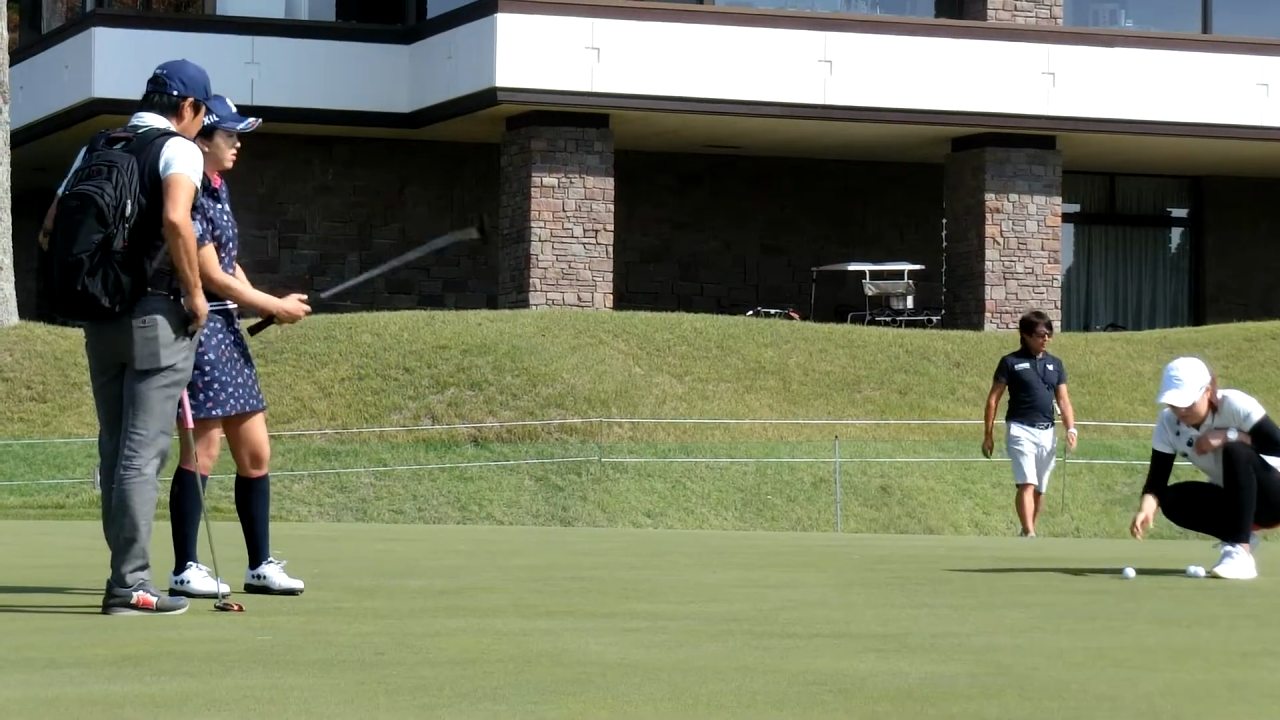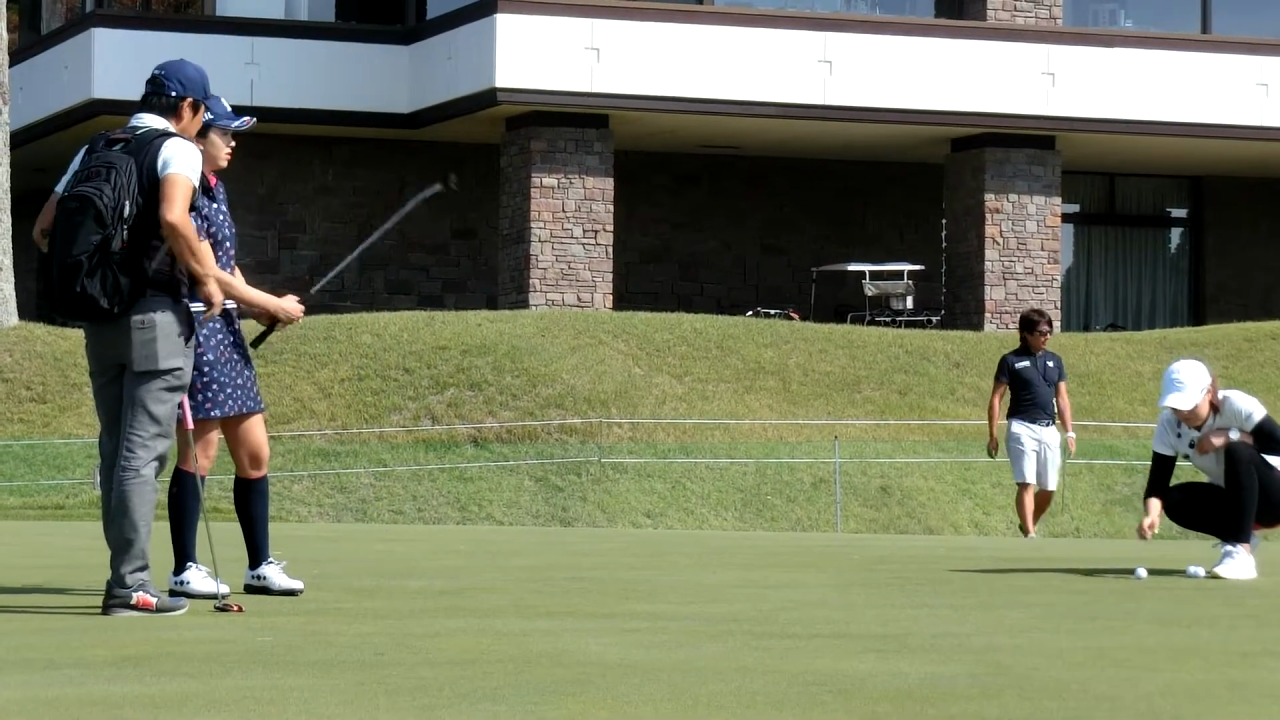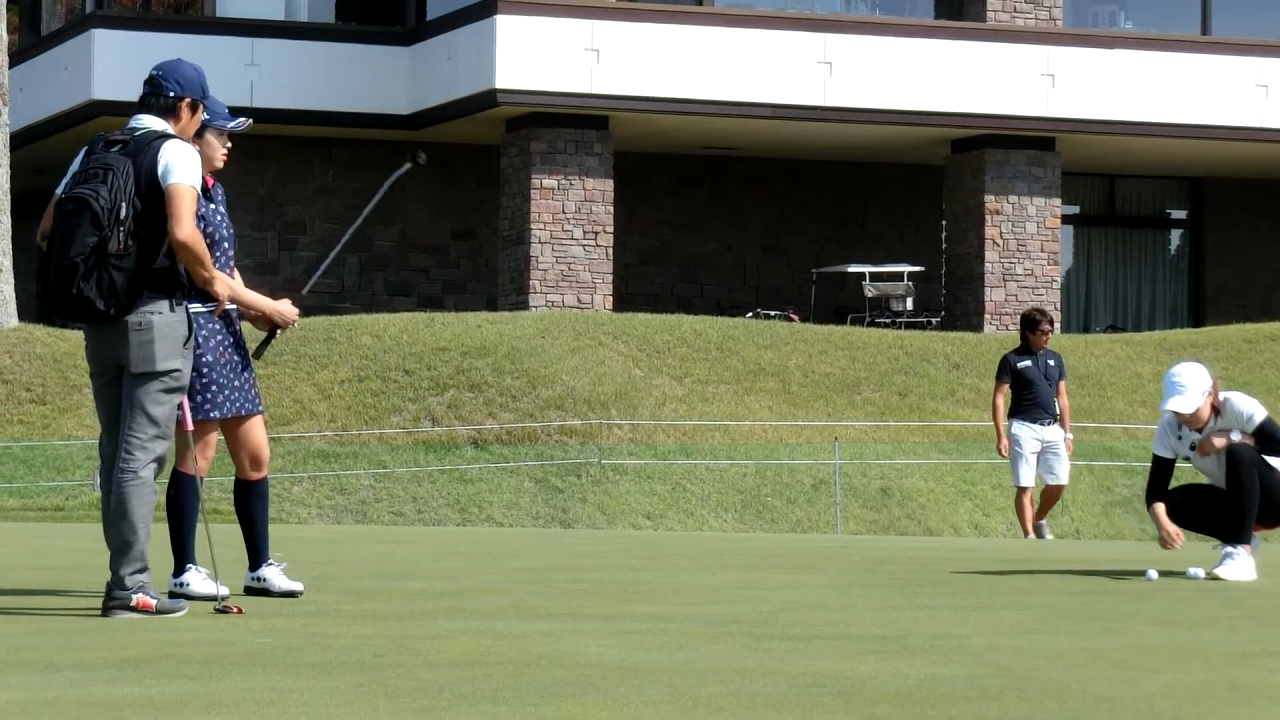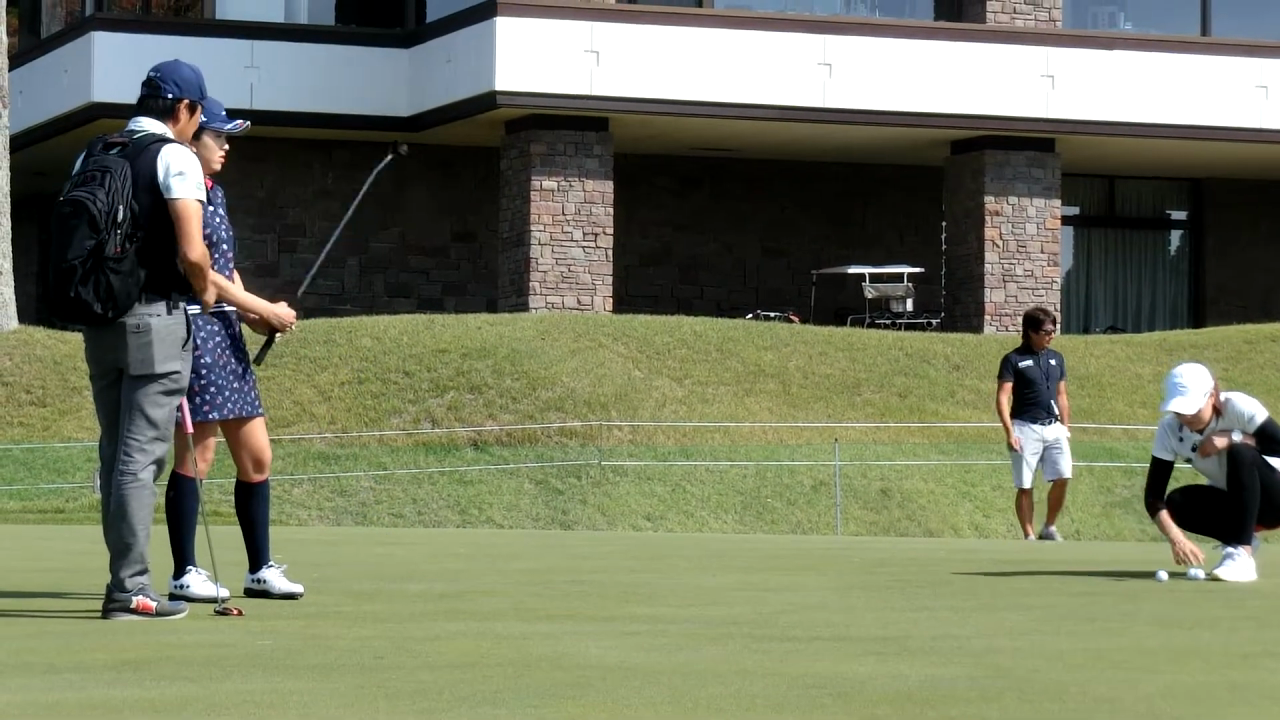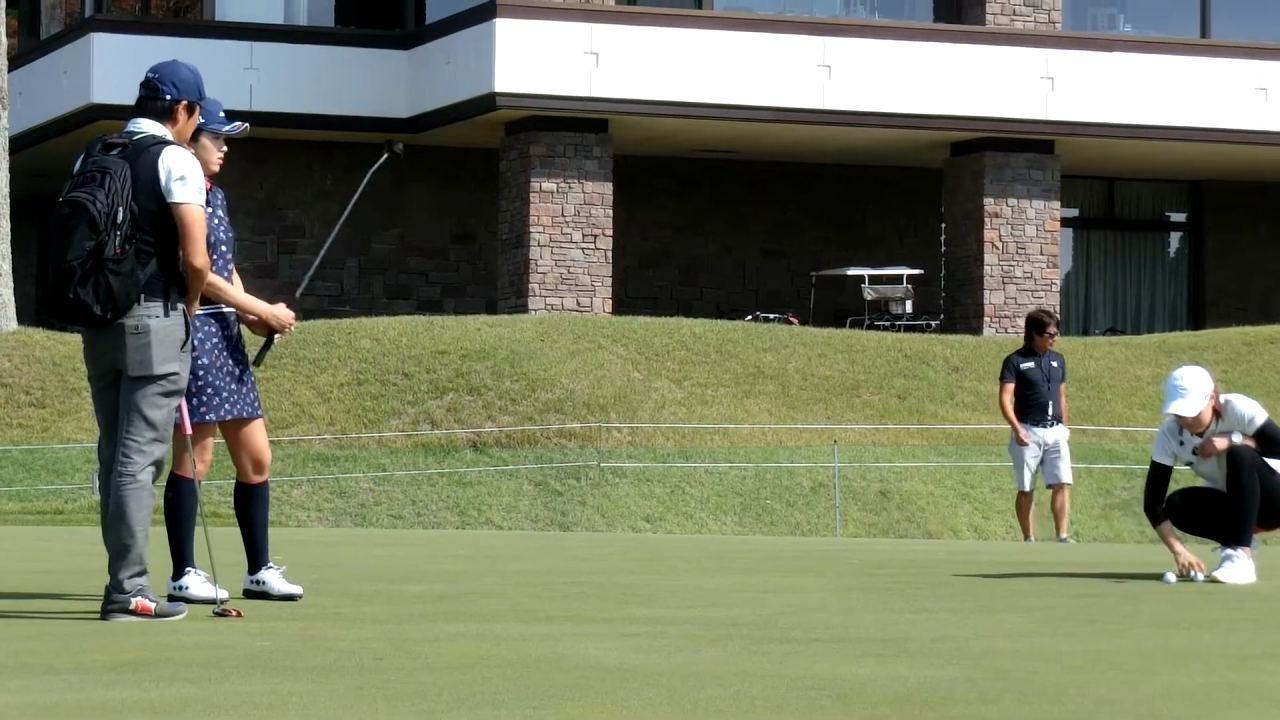
dt=0.1s
person 1, frame 1
left shoulder: (96, 151)
right shoulder: (179, 148)
left elbow: (50, 232)
right elbow: (175, 219)
right wrist: (194, 292)
left hip: (101, 315)
right hip: (155, 315)
left knee: (116, 448)
right knee: (142, 452)
left ankle: (124, 573)
right ankle: (130, 583)
person 1, frame 2
left shoulder: (93, 151)
right shoulder: (176, 149)
left elbow: (44, 229)
right elbow: (173, 218)
right wrist: (207, 278)
left hip: (101, 316)
right hip: (155, 314)
left knee: (116, 449)
right knee: (142, 452)
left ankle: (127, 574)
right ankle: (129, 585)
person 1, frame 3
left shoulder: (94, 152)
right shoulder: (175, 151)
left elbow: (48, 233)
right elbow: (182, 233)
right wrist: (213, 281)
left hip: (101, 318)
right hip: (154, 315)
left knee: (116, 451)
right knee: (140, 454)
left ankle: (125, 576)
right ankle: (128, 586)
person 1, frame 4
left shoulder: (93, 156)
right shoulder: (176, 157)
right elbow: (193, 254)
right wrist: (206, 292)
left hip: (101, 321)
right hip: (155, 318)
left knee: (116, 454)
right knee: (141, 456)
left ankle: (126, 578)
right ankle: (129, 589)
person 1, frame 5
left shoulder: (93, 157)
right shoulder: (176, 158)
right elbow: (195, 259)
right wrist: (191, 304)
left hip: (100, 322)
right hip: (153, 319)
left knee: (115, 455)
right knee: (139, 457)
left ankle: (124, 579)
right ankle: (127, 590)
person 2, frame 1
left shoulder: (219, 189)
right elbow: (211, 276)
left wrist: (266, 304)
right wrist: (276, 305)
left hip: (227, 330)
right hip: (198, 330)
left knee: (256, 454)
right knee: (203, 450)
left ankle: (260, 566)
right ankle: (184, 570)
person 2, frame 2
left shoulder: (217, 191)
left wrist: (258, 308)
right wrist: (272, 304)
left hip: (226, 332)
right hip: (196, 328)
left knee: (255, 454)
right knee: (200, 450)
left ankle: (260, 566)
right ankle: (184, 570)
person 2, frame 3
left shoulder: (215, 191)
left wrist: (256, 311)
right wrist: (267, 306)
left hip: (226, 333)
right hip: (195, 330)
left knee: (255, 456)
right knee: (198, 452)
left ankle: (260, 568)
right ankle: (184, 571)
person 2, frame 4
left shoulder: (216, 195)
left wrist: (255, 315)
right wrist: (266, 309)
left hip: (227, 337)
right hip: (194, 333)
left knee: (256, 457)
right knee: (196, 454)
left ankle: (261, 570)
right ankle: (184, 573)
person 2, frame 5
left shoulder: (216, 196)
right elbow: (203, 279)
left wrist: (253, 316)
right wrist: (265, 310)
left hip: (227, 338)
right hip: (193, 333)
left knee: (256, 459)
right knee: (194, 456)
left ankle: (260, 571)
right ankle: (183, 575)
person 3, frame 1
left shoulder: (1056, 364)
right shoulder: (1011, 362)
left elbow: (1063, 400)
right elbow: (993, 399)
left wrist: (1071, 429)
right wrist: (988, 434)
left hip: (1047, 433)
right hip: (1021, 430)
left knee: (1039, 490)
right knee: (1027, 484)
left ankle: (1027, 532)
right ankle: (1029, 536)
person 3, frame 2
left shoulder: (1055, 361)
right shoulder: (1010, 361)
left elbow: (1063, 398)
right elbow: (996, 399)
left wrist: (1069, 432)
right wrist: (993, 435)
left hip: (1050, 430)
right hip: (1023, 428)
left knee: (1048, 488)
right knee: (1027, 484)
left ankle: (1028, 524)
right ankle: (1030, 536)
person 3, frame 3
left shoulder: (1056, 359)
right shoulder: (1011, 360)
left elbow: (1062, 397)
right elbow: (999, 398)
left wrist: (1067, 433)
right wrist: (1001, 435)
left hip: (1052, 429)
right hip: (1024, 428)
left knee: (1059, 482)
right knee: (1025, 486)
left ankle: (1039, 521)
right ankle: (1029, 537)
person 3, frame 4
left shoulder: (1056, 358)
right shoulder: (1013, 360)
left elbow: (1061, 396)
right elbow: (1002, 398)
left wrist: (1066, 429)
right wrist: (1010, 431)
left hip: (1054, 429)
right hip: (1026, 428)
left knee: (1062, 478)
right knee: (1025, 487)
left ankle: (1049, 529)
right ankle: (1028, 537)
person 3, frame 5
left shoulder: (1058, 360)
right shoulder: (1015, 361)
left elbow: (1061, 398)
right elbow: (1005, 398)
left wrist: (1065, 429)
right wrist: (1017, 429)
left hip: (1055, 431)
right hip: (1028, 431)
left knee: (1061, 484)
right knee: (1025, 490)
left ankle: (1062, 536)
right ankle: (1029, 540)
person 4, frame 1
left shoulder: (1234, 403)
right shoulder: (1168, 423)
right elbow: (1157, 480)
left wrist: (1229, 435)
right wrist: (1146, 508)
right hip: (1233, 500)
left knee: (1236, 450)
right knee: (1173, 500)
left ankle: (1240, 553)
right ankle: (1240, 537)
person 4, frame 2
left shoulder: (1236, 404)
right shoulder: (1168, 425)
right elbow: (1157, 485)
left wrist: (1230, 436)
right wrist: (1151, 515)
right hip: (1233, 500)
left knee: (1238, 451)
right knee: (1174, 500)
left ankle: (1241, 552)
right ankle: (1241, 538)
person 4, frame 3
left shoulder: (1236, 406)
right shoulder: (1169, 427)
right elbow: (1156, 488)
left wrist: (1232, 437)
right wrist: (1163, 524)
right hip: (1234, 501)
left knee: (1239, 452)
right knee: (1177, 502)
left ankle: (1242, 554)
right ankle: (1241, 539)
person 4, frame 4
left shoulder: (1238, 406)
right shoulder: (1169, 429)
right elbow: (1154, 494)
left wrist: (1234, 437)
right wrist: (1177, 538)
right hip: (1233, 502)
left knee: (1240, 453)
right knee: (1177, 503)
left ankle: (1243, 555)
right ankle: (1241, 540)
person 4, frame 5
left shoulder: (1237, 408)
right shoulder: (1169, 433)
right elbow: (1153, 500)
left wrist: (1234, 439)
right wrist: (1178, 549)
right hip: (1232, 504)
left knee: (1240, 455)
right knee: (1176, 506)
left ankle: (1242, 557)
right ankle: (1239, 541)
